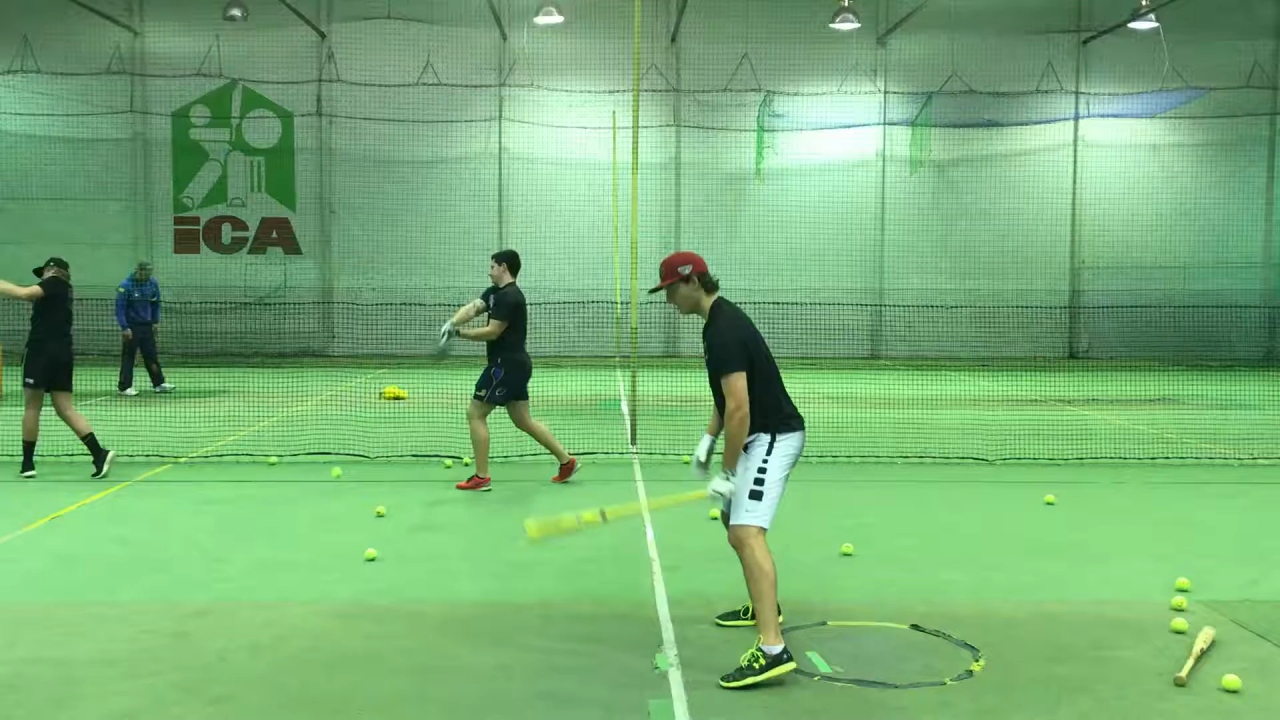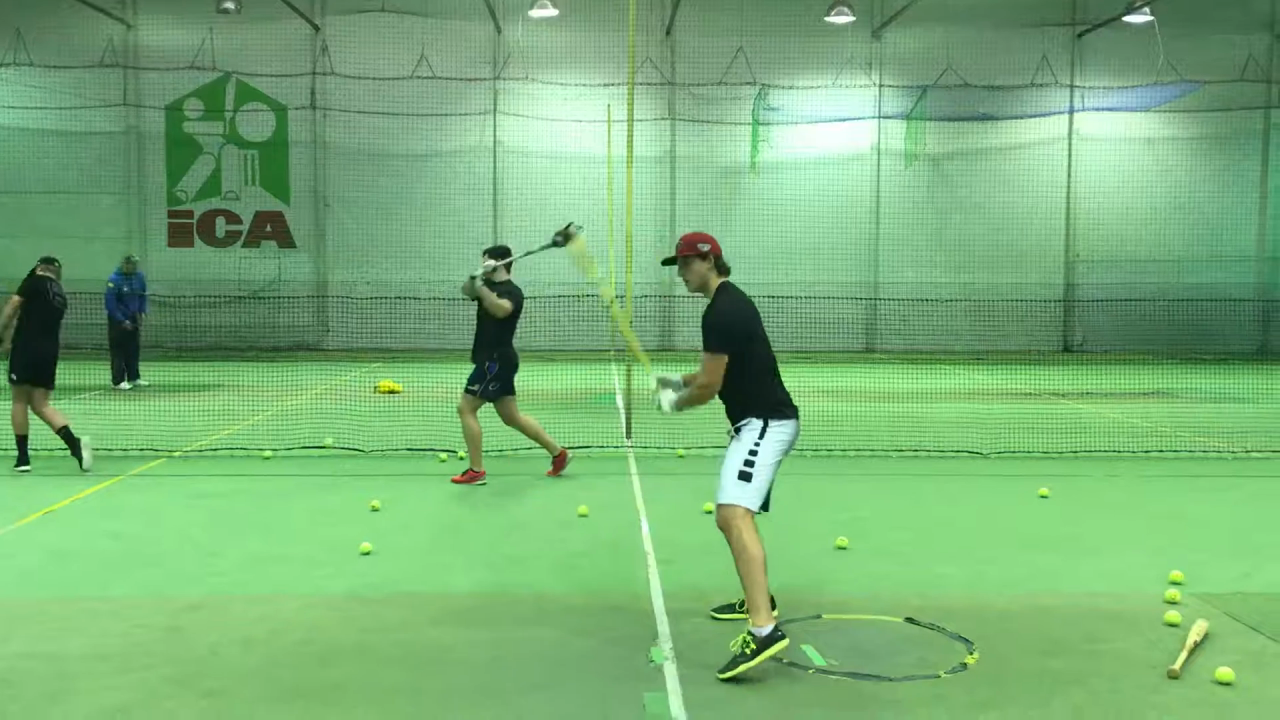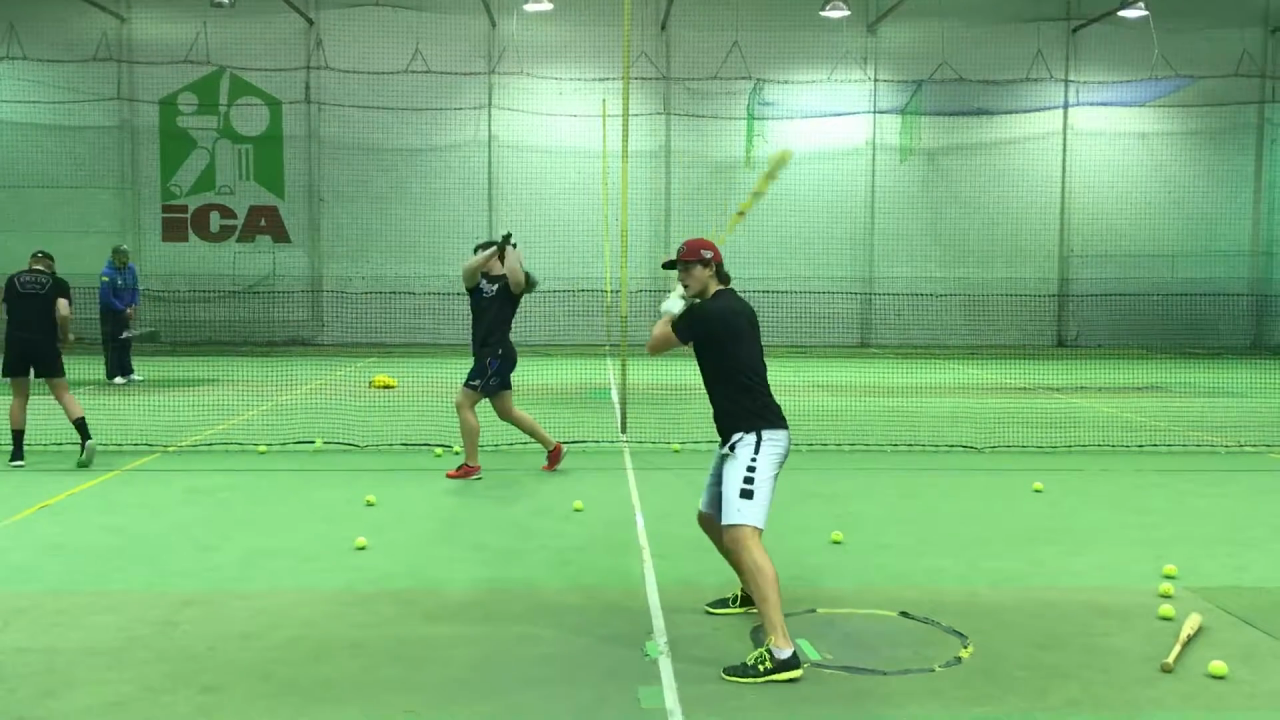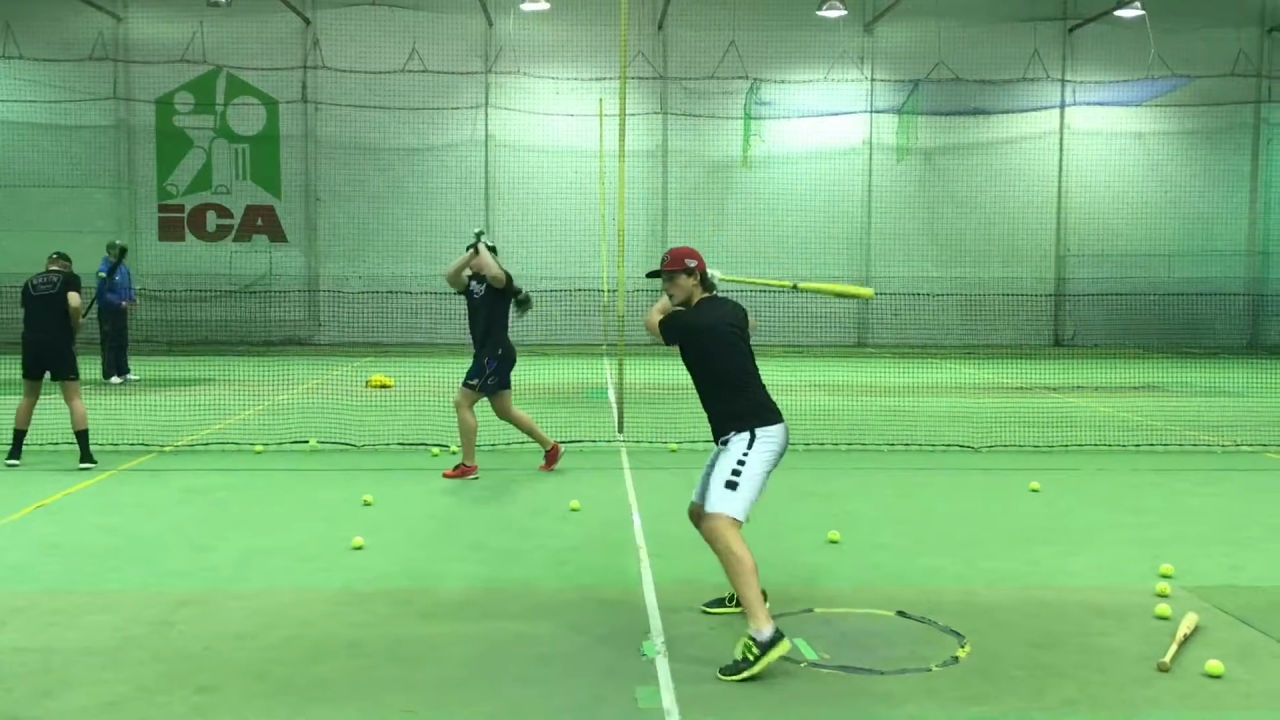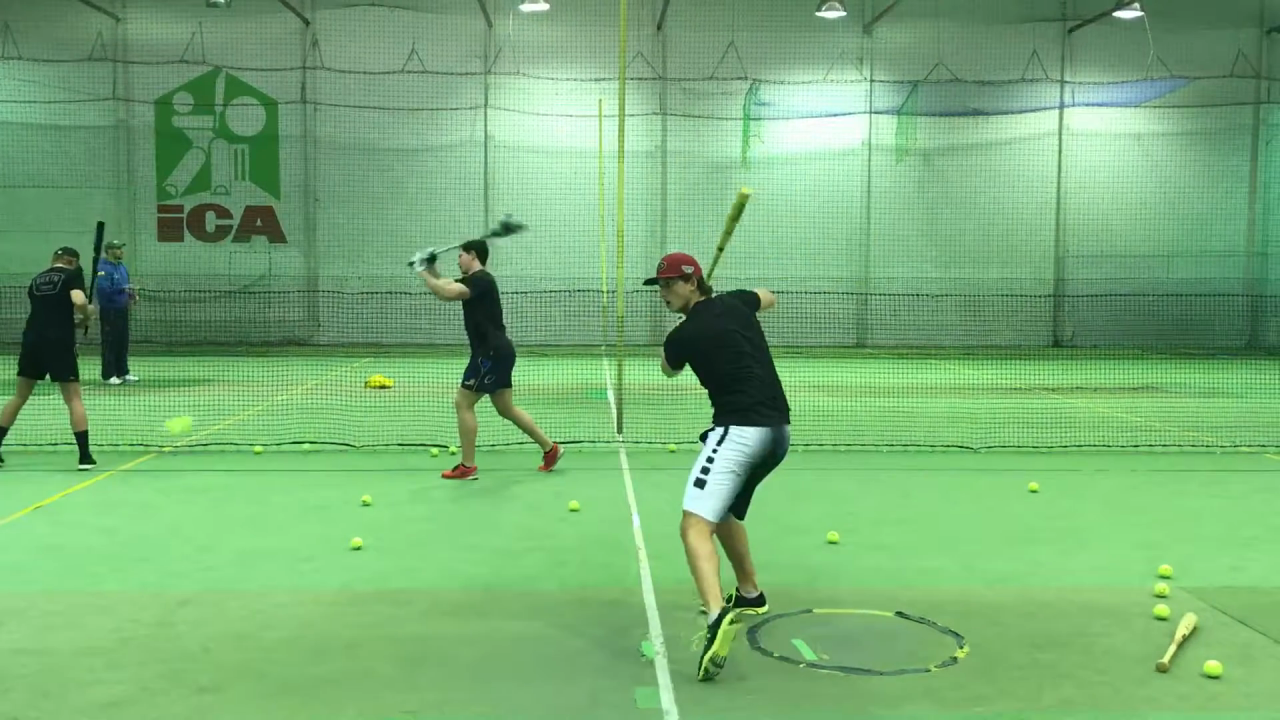
dt=0.3s
person 1, frame 1
left shoulder: (724, 332)
right shoulder: (722, 318)
left elbow: (739, 408)
left wrist: (726, 471)
right wrist: (707, 442)
left hip: (773, 437)
right hip: (765, 435)
left knee: (746, 533)
right knee: (733, 519)
left ankle: (772, 648)
right ankle: (764, 605)
person 1, frame 2
left shoulder: (721, 311)
right shoulder: (731, 301)
left elbow: (710, 385)
left wrist: (675, 401)
right wrist: (680, 382)
left hip: (765, 423)
right hip: (760, 421)
left knee: (733, 516)
right knee: (732, 513)
left ankle: (762, 630)
right ankle: (759, 599)
person 1, frame 3
left shoulder: (707, 313)
right shoulder: (736, 307)
left elbow: (655, 343)
left wrist: (672, 307)
right wrist: (684, 306)
left hip: (755, 438)
right hip: (744, 435)
left knee: (741, 536)
right knee: (710, 518)
left ankle: (781, 651)
right ankle: (752, 593)
person 1, frame 4
left shoulder: (689, 323)
right shoulder: (730, 309)
left elbow: (652, 321)
left wrist: (671, 301)
right wrist: (683, 298)
left hip: (752, 435)
right hip: (744, 433)
left knee: (719, 526)
right knee: (701, 512)
left ankle: (764, 634)
right ankle: (748, 592)
person 1, frame 5
left shoulder: (682, 335)
right shoulder: (735, 302)
left elbow: (668, 370)
right elbow: (769, 297)
left hip: (740, 431)
right hip: (776, 430)
left knee: (694, 526)
right knee: (721, 511)
left ankle: (720, 618)
right ankle: (748, 593)
person 2, frame 1
left shoulder: (510, 297)
right shoulder: (496, 292)
left elbow: (490, 332)
right elbow: (471, 309)
left wrist: (458, 332)
right wrist: (451, 323)
left hip: (506, 365)
right hip: (515, 364)
left knee: (475, 414)
right knee: (523, 420)
left ankle: (481, 477)
right ankle: (566, 460)
person 2, frame 2
left shoulder: (513, 292)
right shoulder: (488, 285)
left elbow: (499, 310)
right elbow: (466, 289)
left wrist: (480, 286)
right wrist: (475, 281)
left hip: (497, 360)
right hip: (495, 360)
left knee: (465, 408)
right knee: (511, 416)
left ankle: (476, 471)
right ankle: (558, 452)
person 2, frame 3
left shoulder: (509, 283)
right shoulder: (477, 281)
left elbow: (518, 281)
right elbow: (467, 268)
left wrist: (510, 248)
right wrist: (496, 247)
left hip: (497, 354)
right hip: (487, 354)
left knee: (463, 403)
right knee: (506, 411)
left ankle: (471, 466)
right ankle: (553, 447)
person 2, frame 4
left shoulder: (501, 280)
right shoulder: (470, 282)
left elbow: (496, 275)
right elbow: (450, 276)
left wrist: (482, 247)
right wrist: (473, 251)
left hip: (496, 353)
right hip: (489, 354)
left knee: (462, 402)
right knee: (504, 410)
left ankle: (468, 465)
right ankle: (551, 447)
person 2, frame 5
left shoulder: (480, 280)
right shoulder: (474, 280)
left elbow: (447, 292)
right elbow: (442, 286)
left wrist: (423, 271)
right wrist: (430, 266)
left hip: (492, 352)
right hip: (498, 352)
left knee: (463, 403)
right knee: (506, 408)
left ankle: (467, 466)
right ankle: (550, 448)
person 3, frame 1
left shoulder: (56, 283)
right shoulder: (61, 292)
left elbow: (24, 293)
right elbow: (29, 296)
left hip: (42, 350)
right hip: (62, 353)
left knee: (32, 407)
right knee: (66, 409)
left ankle: (28, 463)
right ankle: (99, 453)
person 3, frame 2
left shoulder: (35, 281)
right shoulder: (61, 295)
left hip: (27, 347)
right hip: (49, 351)
left knee: (19, 402)
right knee: (41, 405)
left ankle: (23, 457)
right ankle: (74, 444)
person 3, frame 3
left shoulder: (13, 280)
right shoulder: (58, 282)
left elbow: (9, 311)
right elbow: (63, 314)
right wrist: (65, 335)
left hip: (15, 341)
right hip: (44, 342)
left knee: (19, 397)
right knee: (63, 394)
left ankle: (17, 452)
right ankle: (85, 439)
person 3, frame 4
left shoulder: (30, 283)
right shoulder: (70, 278)
left elbow: (30, 312)
right elbow: (74, 305)
right wrist: (76, 325)
left hip: (31, 342)
right hip: (60, 343)
left knee: (29, 398)
right knee: (74, 398)
left ankle: (15, 451)
right ankle: (85, 454)
person 3, frame 5
left shoulder: (36, 280)
right shoulder: (72, 275)
right elbow: (79, 302)
left wrist: (74, 323)
right wrist: (88, 312)
left hip: (32, 341)
right hip: (59, 344)
left knee: (19, 397)
right knee: (74, 400)
right ankle: (85, 456)
